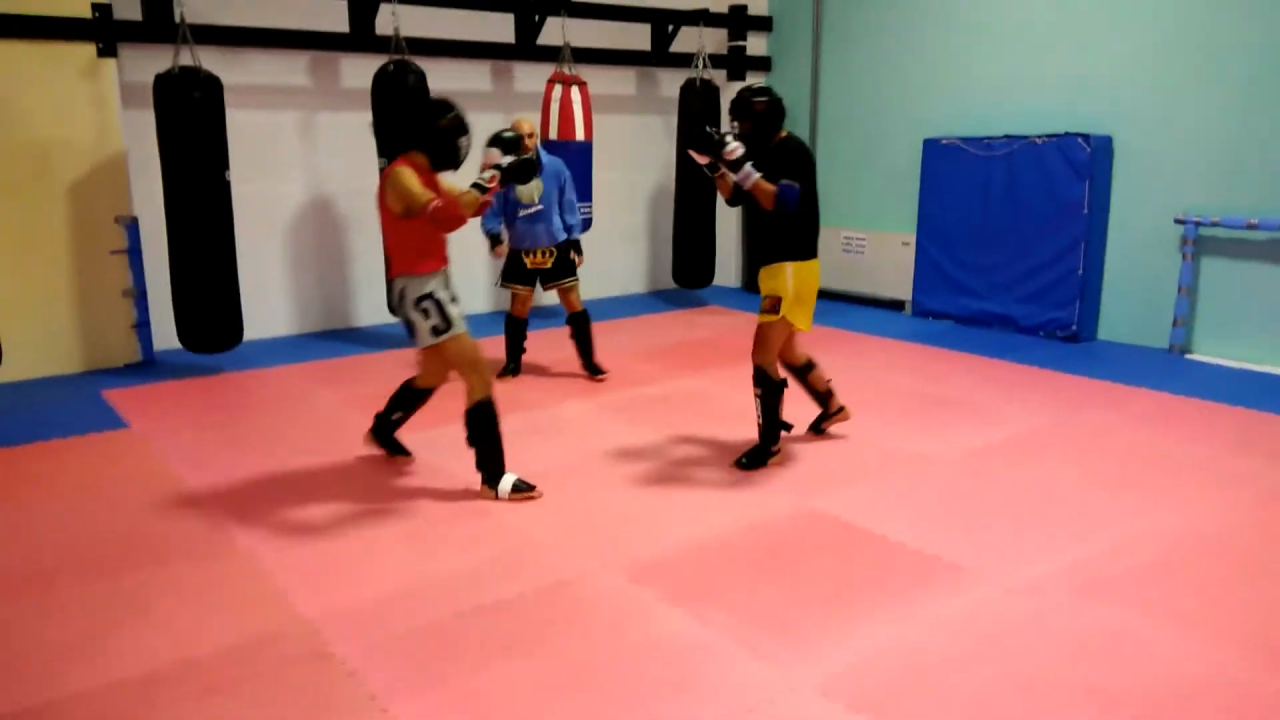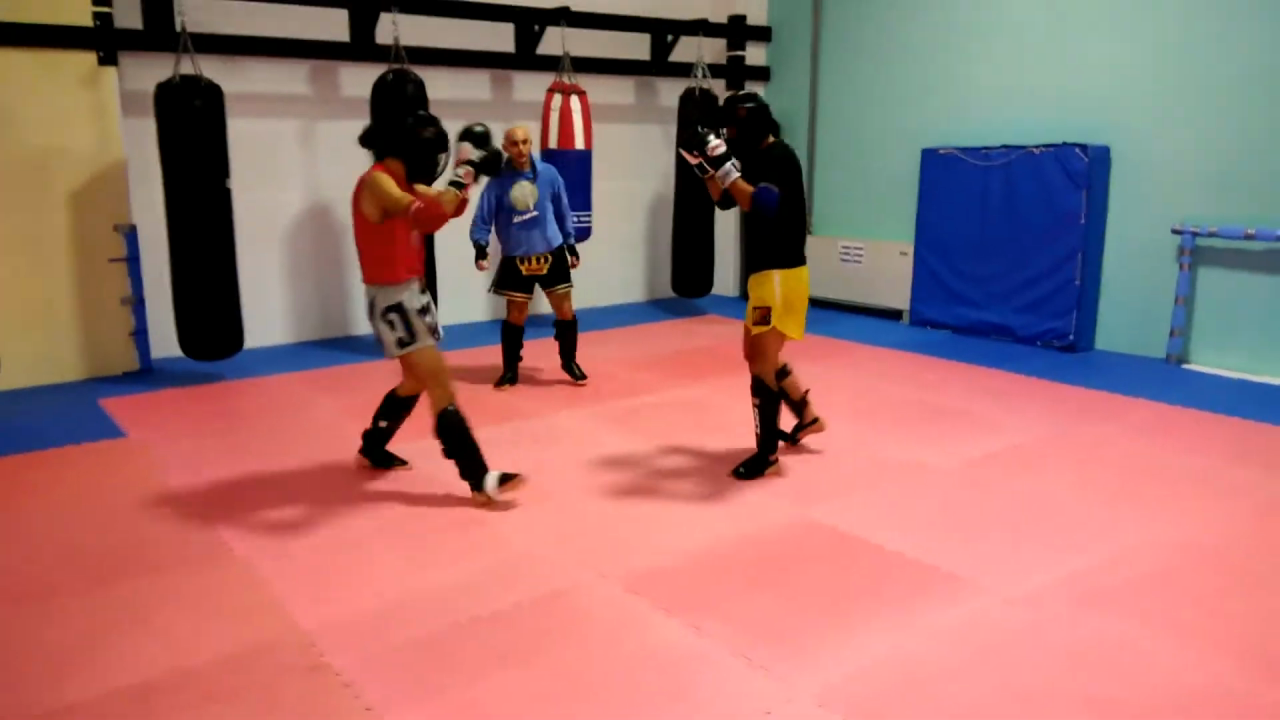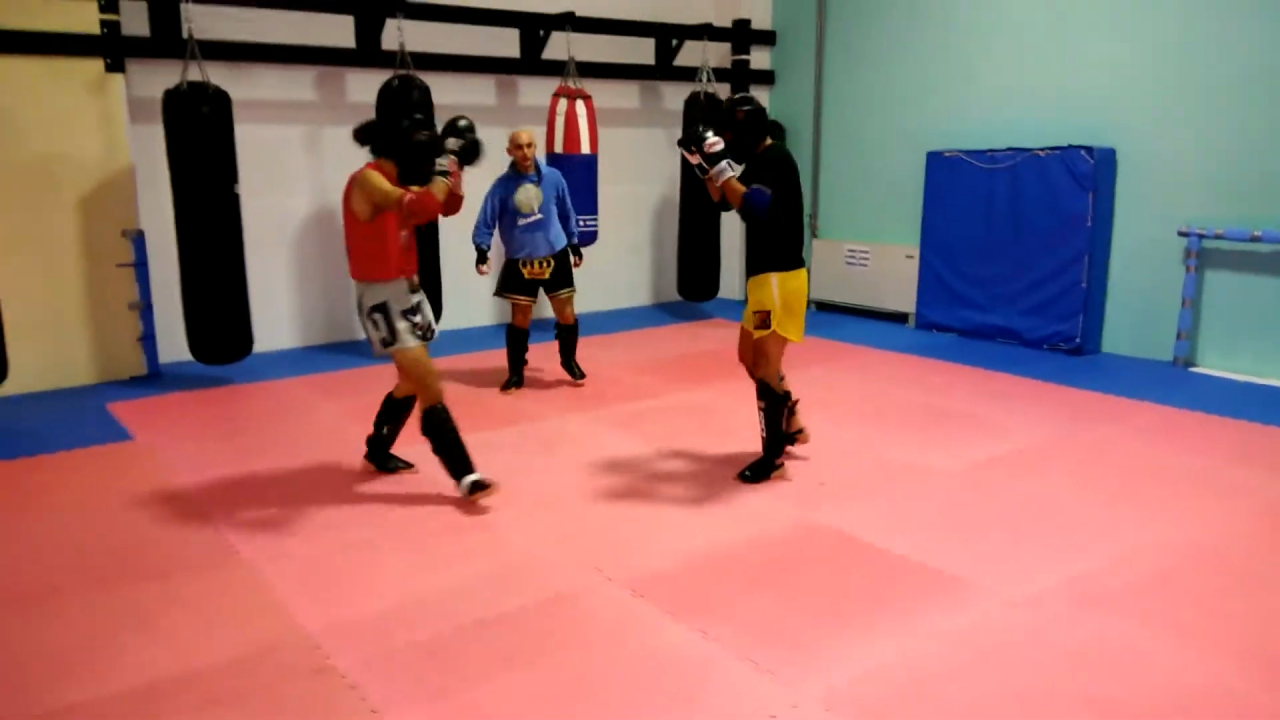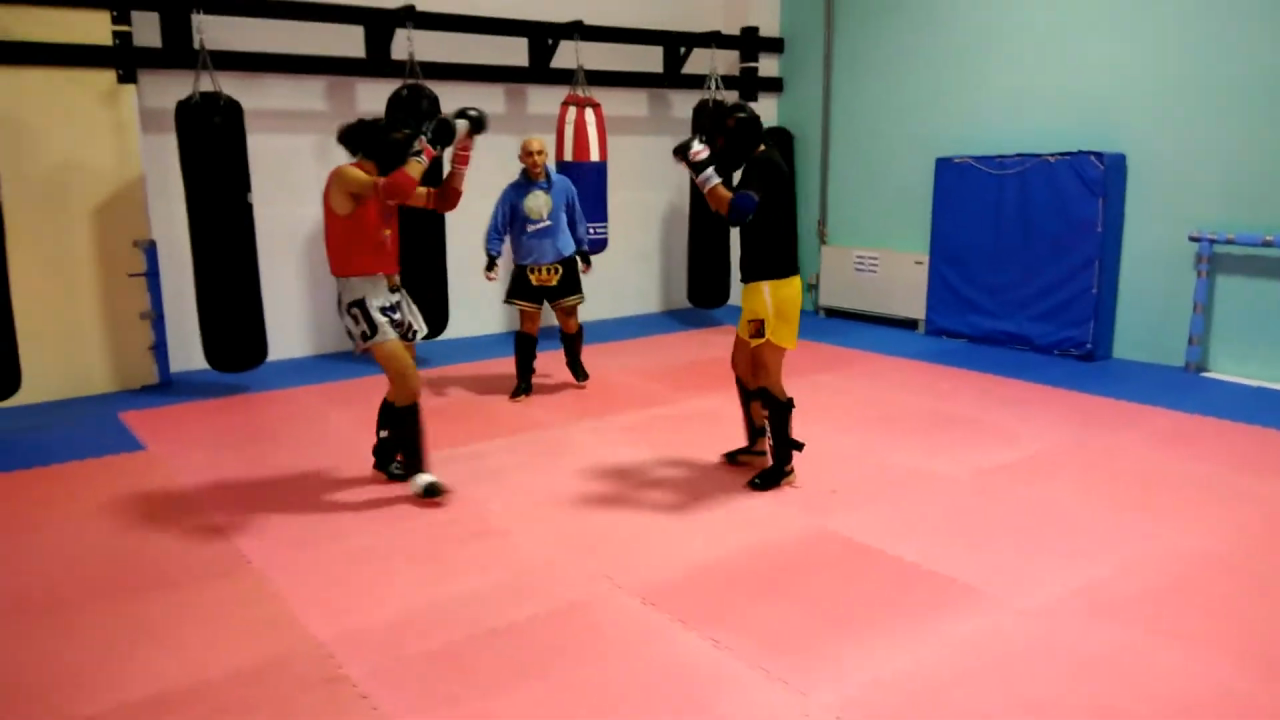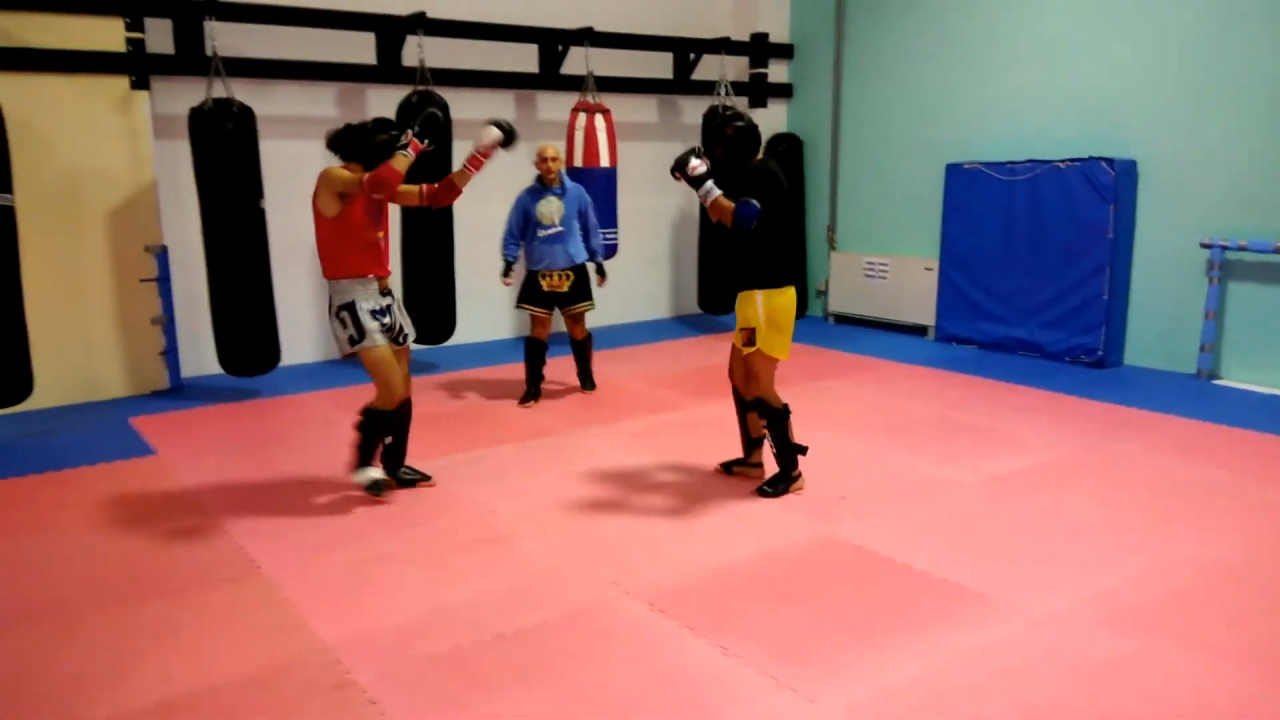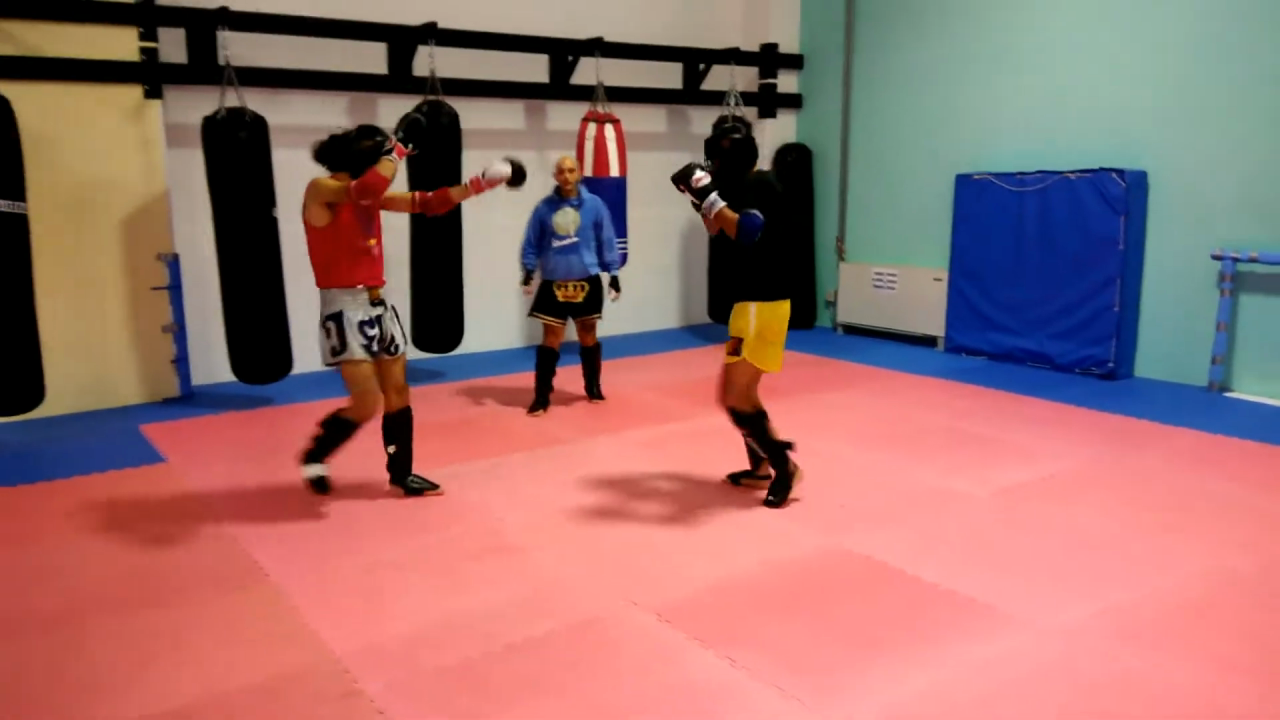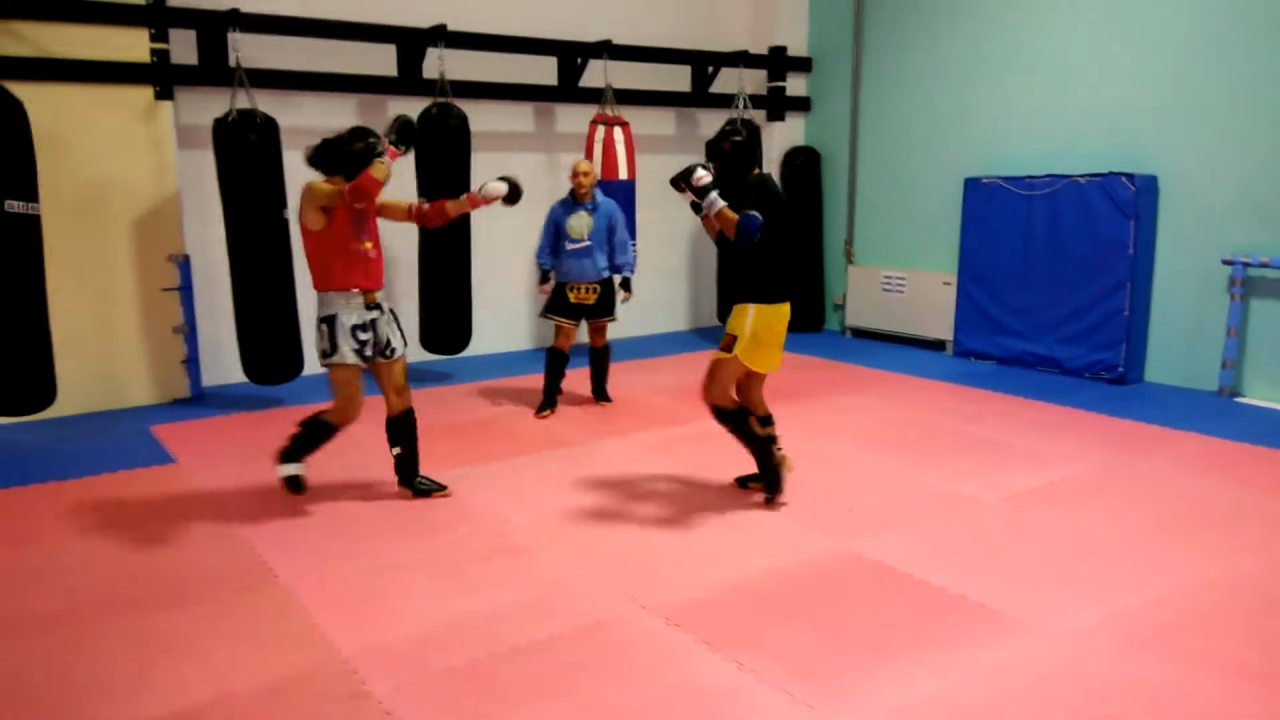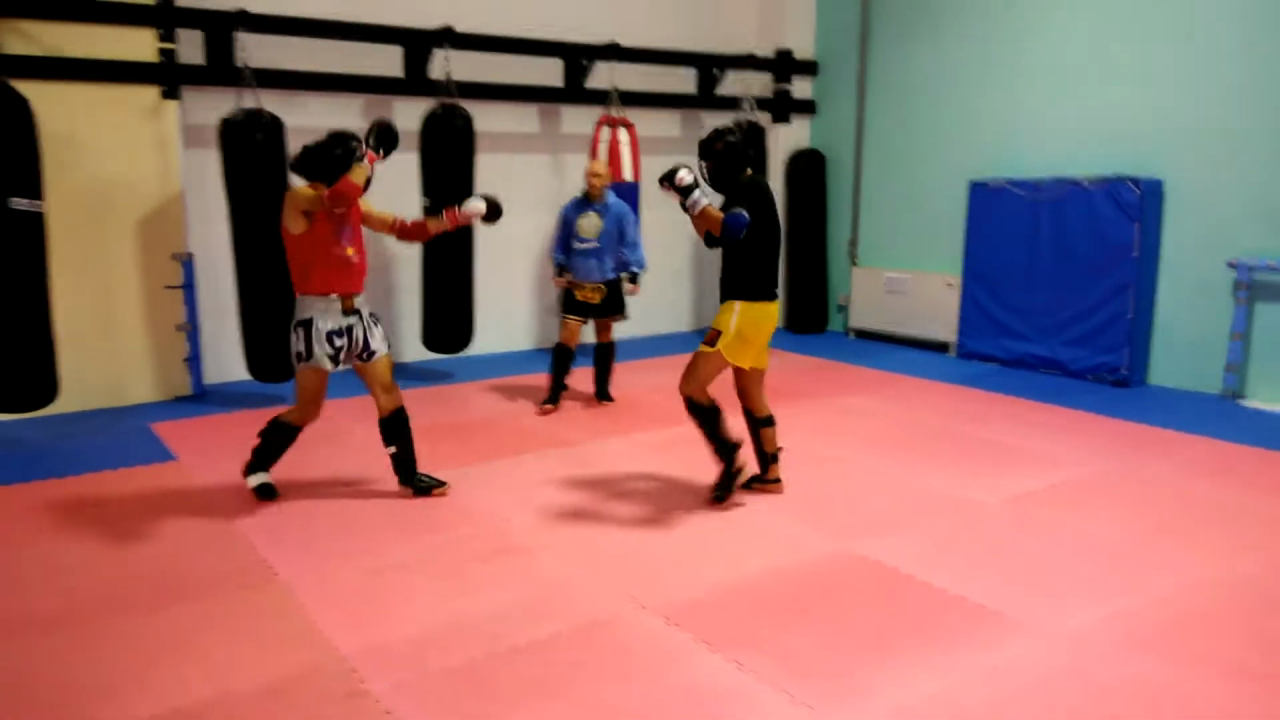
dt=0.1s
person 1, frame 1
left shoulder: (426, 174)
right shoulder: (400, 176)
left elbow: (470, 206)
right elbow: (446, 218)
left wrist: (494, 169)
right wrist: (492, 177)
left hip: (434, 284)
right hip: (421, 289)
left knee: (433, 375)
right knee: (479, 376)
left ankle: (383, 429)
right ankle: (495, 477)
person 1, frame 2
left shoulder: (404, 185)
right shoulder: (376, 183)
left elbow: (449, 205)
right elbow: (431, 214)
left wrist: (467, 166)
right wrist: (465, 171)
left hip: (413, 294)
right hip: (393, 300)
left knee: (417, 381)
right knee: (441, 387)
left ankle: (373, 444)
right ankle: (480, 478)
person 1, frame 3
left shoulder: (396, 181)
right shoulder: (367, 181)
left elbow: (448, 205)
right elbow: (420, 209)
left wrist: (452, 158)
right wrist: (449, 161)
left hip: (407, 292)
right hip: (383, 299)
left knee: (412, 382)
right knee: (429, 386)
left ankle: (378, 451)
right ankle: (463, 474)
person 1, frame 4
left shoulder: (381, 184)
right shoulder: (344, 177)
left elbow: (443, 199)
right elbow: (400, 185)
left wrist: (461, 148)
right wrist: (427, 146)
left hip: (390, 291)
right hip: (362, 296)
left knee: (402, 383)
right knee: (408, 382)
left ankle: (386, 457)
right ankle: (416, 470)
person 1, frame 5
left shoulder: (378, 187)
right shoulder: (333, 180)
left elbow: (438, 195)
right elbow: (383, 181)
left wrist: (480, 154)
right wrist: (414, 141)
left hip: (384, 294)
right hip: (353, 299)
left knee: (400, 387)
right knee: (391, 389)
left ankle: (393, 464)
right ankle: (365, 464)
person 1, frame 6
left shoulder: (372, 195)
right shoulder: (320, 190)
left elbow: (430, 202)
right elbow: (367, 188)
left wrist: (483, 180)
right wrist: (398, 145)
left hip: (379, 304)
right hip: (345, 308)
left knee: (398, 393)
right knee: (366, 404)
left ankle: (402, 473)
right ankle: (314, 459)
person 1, frame 7
left shoulder: (368, 200)
right shoulder: (316, 193)
left elbow: (426, 215)
right elbow: (360, 191)
left wrist: (478, 197)
right wrist: (391, 148)
left hip: (376, 307)
right hip: (340, 311)
left knee: (399, 395)
right knee: (347, 410)
left ankle: (409, 474)
right ankle: (291, 458)
person 1, frame 8
left shoulder: (354, 204)
right shoulder: (298, 197)
left elbow: (408, 230)
right elbow: (339, 197)
left wrist: (460, 214)
right wrist: (371, 153)
left hip: (356, 310)
right hip: (317, 315)
left knee: (388, 394)
right knee: (308, 409)
left ankle: (410, 475)
right ankle: (257, 469)
person 2, frame 1
left shoulder: (792, 151)
right shoulder: (762, 152)
left elbow: (782, 204)
right elbow: (735, 197)
left wrist: (741, 167)
right wrist: (715, 165)
left hip: (793, 267)
right hip: (776, 266)
left knee: (763, 355)
right knee: (785, 350)
left ankle: (768, 442)
right ankle: (832, 407)
person 2, frame 2
left shoulder: (778, 157)
right shoulder: (758, 157)
left elbow: (761, 207)
right elbow: (724, 199)
left wrist: (724, 164)
right wrist: (705, 165)
left hip: (780, 275)
right hip: (766, 273)
left knee: (762, 364)
right knee: (757, 355)
left ankle: (766, 452)
right ankle: (807, 417)
person 2, frame 3
left shoulder: (773, 159)
right shoulder: (758, 159)
left elbow: (752, 208)
right elbow: (725, 200)
left wrist: (719, 164)
right wrist: (705, 165)
left hip: (779, 277)
right hip: (766, 275)
left knee: (766, 367)
right knee: (748, 356)
left ankle: (773, 456)
right ankle: (791, 425)
person 2, frame 4
left shoulder: (764, 164)
right shoulder: (757, 165)
left elbow: (738, 210)
right elbow: (728, 212)
left wrist: (704, 171)
right wrist: (703, 172)
left hip: (773, 286)
right hip: (762, 283)
left knee: (765, 376)
right knee: (742, 365)
left ankle: (783, 462)
right ankle: (756, 447)
person 2, frame 5
left shoulder: (760, 173)
right shoulder: (753, 174)
left elbow: (742, 220)
right elbow: (729, 220)
left wrist: (705, 185)
right wrist: (703, 185)
left hip: (766, 295)
right hip: (757, 292)
left knee: (759, 386)
right knee: (739, 376)
left ankle: (790, 468)
right ankle: (752, 459)
person 2, frame 6
left shoulder: (759, 185)
right shoulder: (750, 187)
left elbow: (746, 232)
right elbow: (725, 234)
left wrist: (709, 196)
right wrist: (701, 201)
left hip: (761, 307)
right hip: (756, 303)
left knee: (735, 398)
right knee: (741, 391)
left ankle: (784, 467)
right ankle: (762, 469)
person 2, frame 7
left shoulder: (758, 188)
right shoulder: (751, 189)
left elbow: (745, 233)
right elbow: (724, 238)
left wrist: (709, 196)
right wrist: (699, 203)
left hip: (760, 309)
right hip: (760, 306)
left knee: (716, 392)
right knee: (748, 392)
left ankle: (771, 457)
right ankle: (767, 472)
person 2, frame 8
left shoulder: (749, 188)
right shoulder: (746, 190)
left elbow: (730, 230)
right elbow: (713, 237)
left wrist: (691, 195)
right wrist: (690, 198)
left hip: (746, 307)
right hip: (758, 305)
left knee: (692, 383)
right knee: (750, 393)
left ankle: (729, 458)
right ankle: (769, 472)
person 3, frame 1
left shoulder: (555, 167)
left elbow: (568, 204)
right elbow: (491, 212)
left wrist: (574, 239)
right wrist: (495, 237)
left hip: (556, 248)
right hip: (521, 252)
left knee: (574, 305)
right knee: (519, 310)
left ankle: (589, 360)
right ankle: (512, 362)
person 3, frame 2
left shoulder: (549, 174)
right shoulder: (498, 182)
left elbow: (562, 211)
right elbow: (483, 219)
left wrist: (570, 244)
right wrist: (480, 247)
left hip: (552, 254)
right hip: (516, 259)
left knee: (565, 312)
right knee: (516, 316)
left ankle: (570, 362)
right ankle: (510, 370)
person 3, frame 3
left shoulder: (553, 178)
right shoulder: (502, 186)
left elbow: (566, 213)
right elbow: (485, 222)
left wrist: (574, 243)
right wrist: (481, 251)
left hip: (555, 257)
right hip: (519, 262)
left knee: (566, 316)
right knee: (520, 320)
left ankle: (569, 360)
right ankle: (515, 374)
person 3, frame 4
left shoulder: (563, 186)
right shoulder: (512, 192)
left elbow: (576, 220)
right elbow: (498, 228)
left wrist: (583, 250)
right wrist: (492, 258)
left hip: (563, 265)
right hip: (528, 268)
left knee: (569, 322)
right knee: (528, 326)
left ankle: (575, 364)
right ankle: (524, 381)
person 3, frame 5
left shoulder: (577, 193)
right shoulder: (527, 198)
left elbow: (591, 229)
right elbow: (513, 234)
left wrist: (598, 261)
right wrist: (509, 263)
left hip: (574, 271)
right hip: (539, 274)
left knee: (577, 329)
right knee: (539, 331)
left ankle: (585, 373)
right ankle: (533, 387)
person 3, frame 6
left shoulder: (595, 205)
right shoulder: (544, 208)
left elbow: (607, 242)
right elbow: (531, 244)
left wrist: (613, 275)
right wrist: (528, 273)
left hip: (588, 282)
right hip: (553, 283)
left knee: (588, 337)
right knee: (551, 340)
left ankle: (593, 385)
right ankle: (542, 396)
person 3, frame 7
left shoulder: (609, 208)
right shoulder: (559, 210)
left elbow: (621, 245)
right elbow: (547, 246)
left wrist: (626, 276)
right wrist: (544, 274)
left hip: (600, 284)
right hip: (567, 286)
left knee: (598, 339)
right knee: (561, 342)
left ankle: (600, 388)
right ankle: (549, 397)
person 3, frame 8
left shoulder: (620, 210)
right shoulder: (572, 208)
left elbow: (631, 244)
right elbow: (561, 244)
left wrist: (633, 274)
right wrist: (559, 269)
left hip: (607, 284)
right hip: (576, 284)
left knee: (604, 337)
right knee: (567, 339)
left ankle: (602, 388)
right ankle: (554, 393)
